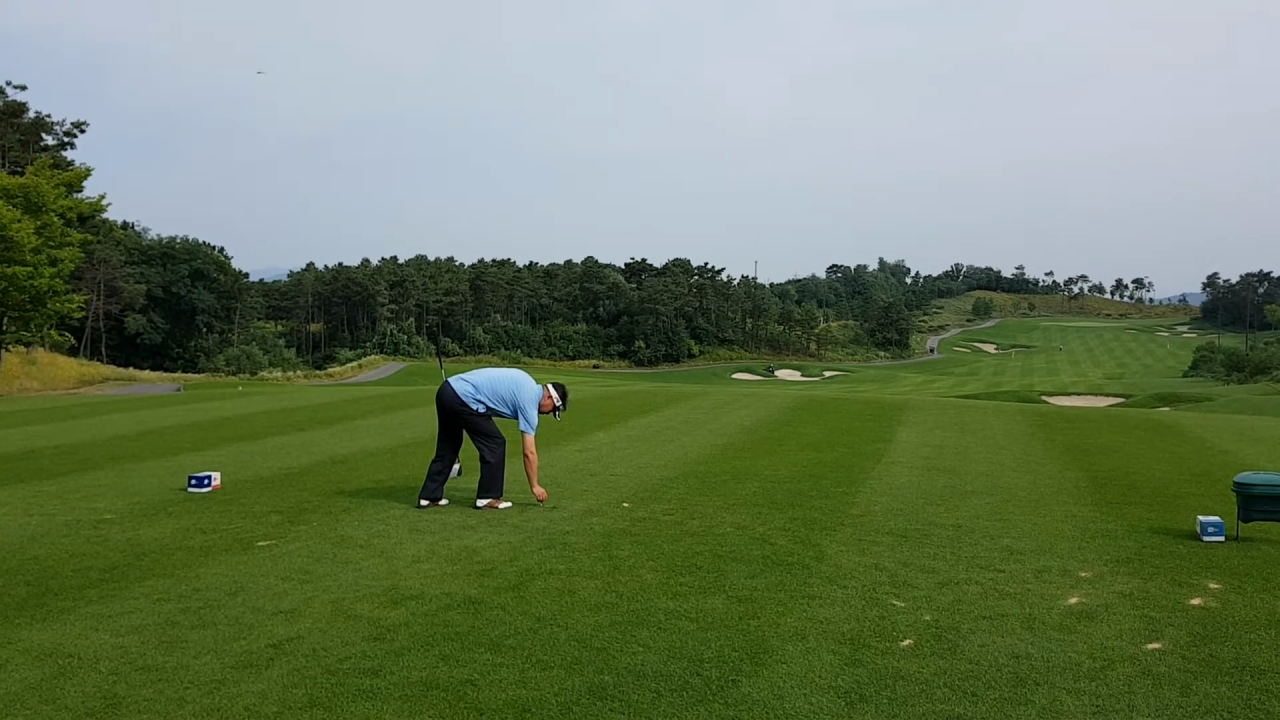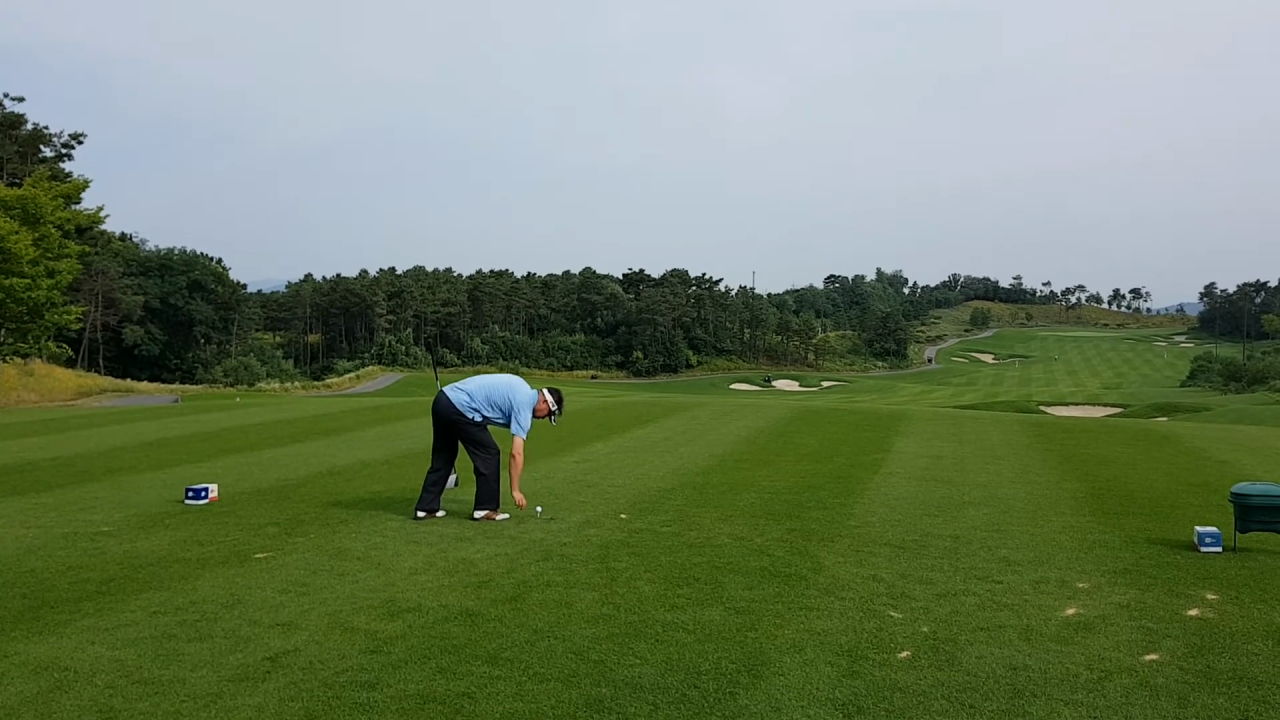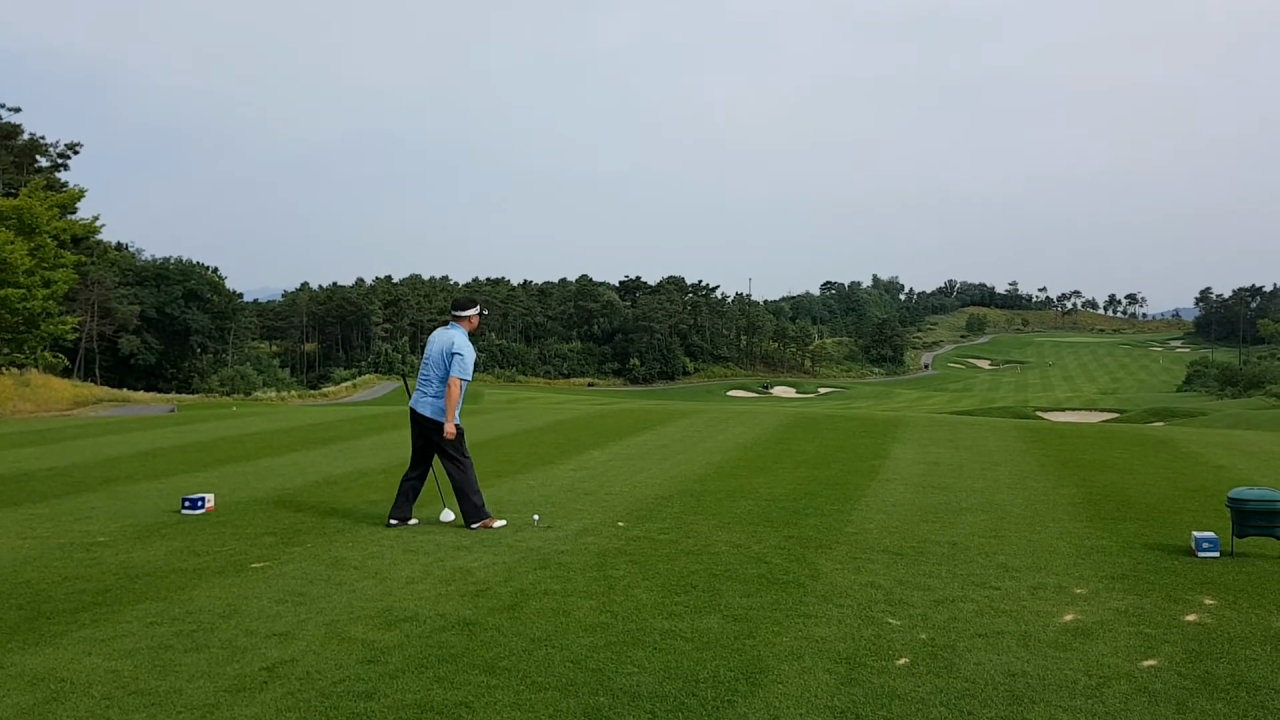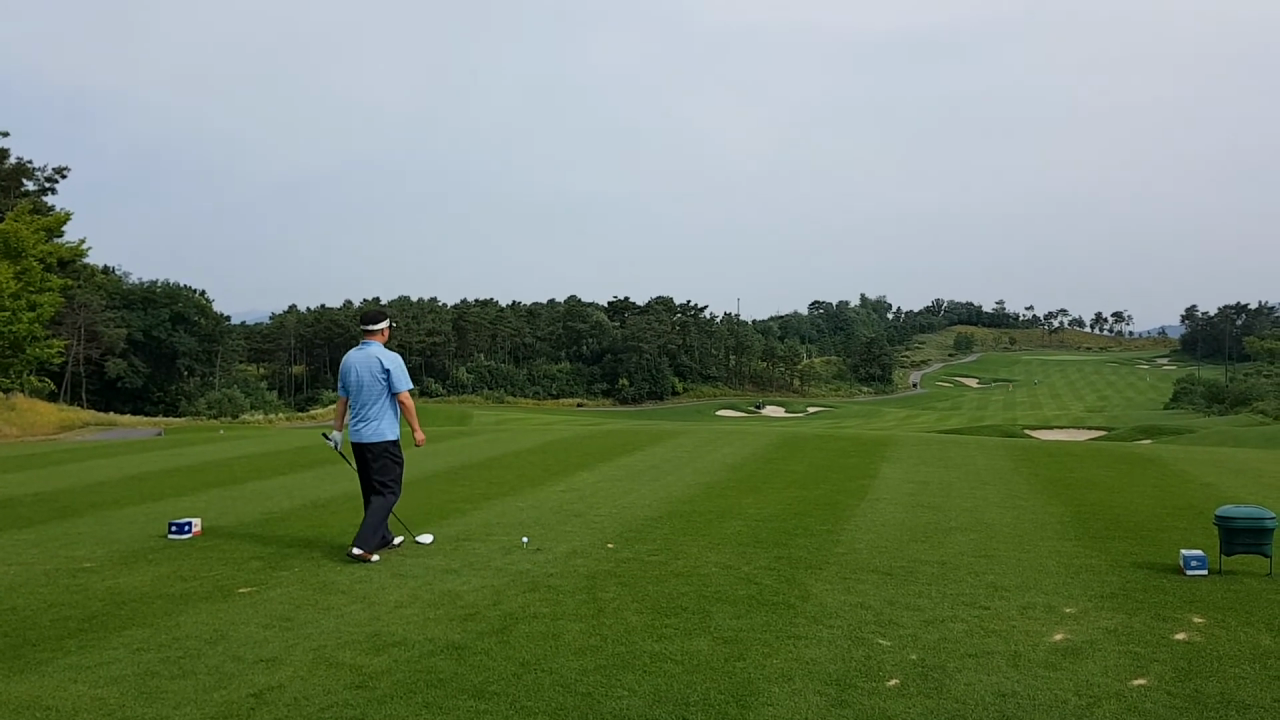
dt=0.7s
person 1, frame 1
left shoulder: (527, 383)
right shoulder: (529, 400)
right elbow: (529, 452)
right wrist: (535, 486)
left hip: (447, 390)
right hip: (464, 398)
left knee: (447, 447)
right knee: (495, 444)
left ankle: (430, 496)
right ankle: (488, 497)
person 1, frame 2
left shoulder: (521, 388)
right shoulder: (524, 405)
right elbow: (516, 454)
right wrist: (515, 490)
left hip: (443, 399)
right hip: (459, 408)
left knee: (442, 458)
right knee: (489, 455)
left ankle: (426, 507)
right ankle: (485, 509)
person 1, frame 3
left shoulder: (438, 334)
right shoulder: (463, 346)
right elbow: (453, 385)
right wrist: (450, 421)
left hip: (419, 409)
right hip: (439, 415)
left knee: (419, 465)
right knee: (461, 466)
left ankle: (399, 514)
right ankle: (478, 518)
person 1, frame 4
left shoulder: (348, 358)
right shoulder: (390, 359)
left elbow: (342, 399)
right elbow: (403, 399)
left wrist: (337, 430)
right wrist: (416, 429)
left hip: (357, 436)
right hip: (383, 437)
left knee: (372, 490)
right knee: (387, 491)
left ankle: (380, 538)
right ankle: (362, 543)
